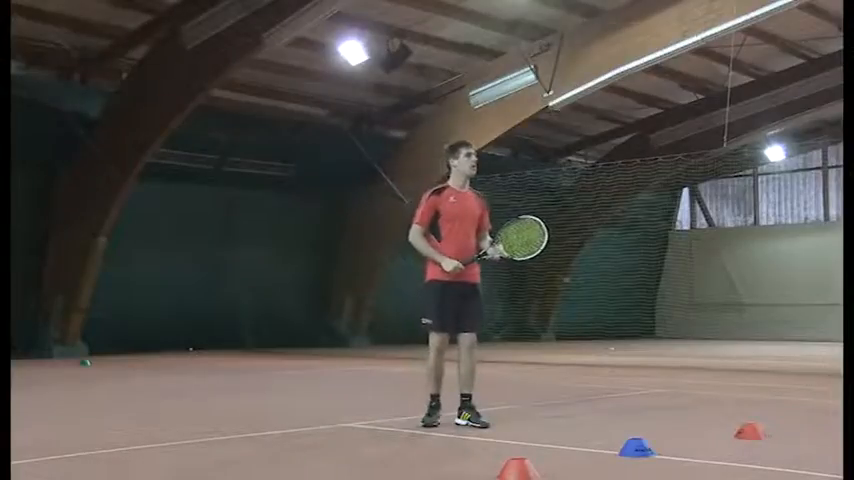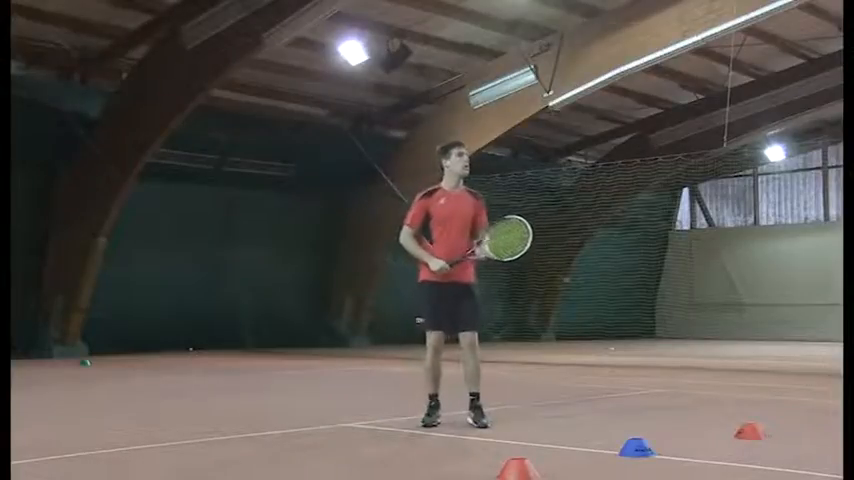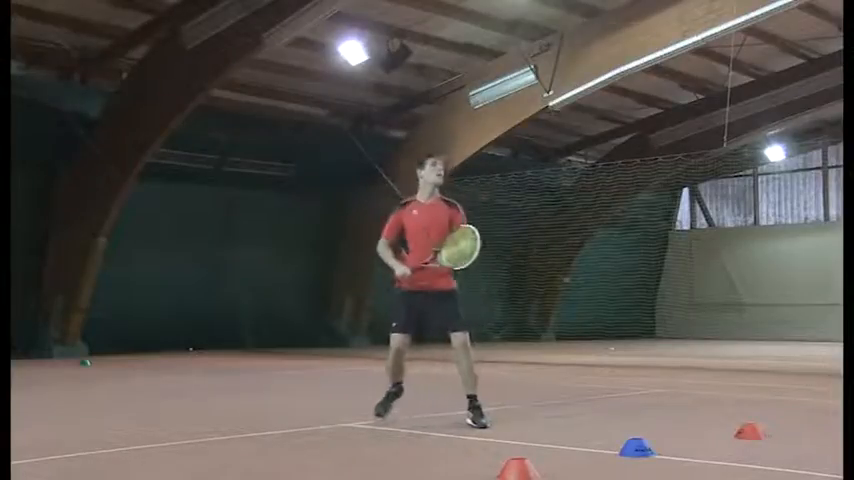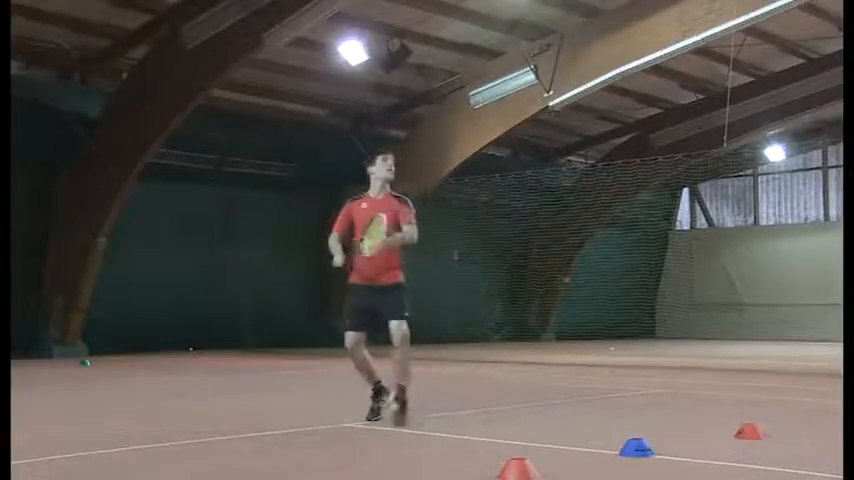
dt=0.3s
person 1, frame 1
left shoulder: (478, 200)
right shoulder: (436, 196)
right elbow: (414, 236)
left wrist: (490, 249)
right wrist: (443, 260)
left hip: (469, 281)
right hip: (441, 280)
left knee: (469, 343)
right knee: (438, 343)
left ankle: (466, 407)
right ankle: (434, 405)
person 1, frame 2
left shoulder: (474, 200)
right shoulder: (427, 198)
left elbow: (482, 235)
right elbow: (405, 237)
right wrist: (430, 260)
left hip: (464, 281)
right hip: (434, 281)
left knee: (470, 342)
right knee: (434, 343)
left ankle: (475, 406)
right ankle: (433, 405)
person 1, frame 3
left shoulder: (451, 208)
right shoulder: (403, 210)
right elbow: (383, 246)
right wrist: (397, 266)
left hip: (443, 289)
right hip: (410, 288)
left knee: (462, 343)
right knee: (397, 346)
left ankle: (473, 406)
right ankle: (395, 390)
person 1, frame 4
left shoulder: (401, 203)
right shoulder: (354, 205)
left elbow: (411, 235)
right elbow: (335, 237)
left wrist: (384, 241)
right wrist: (338, 253)
left hip: (391, 284)
right hip: (360, 284)
left knee: (400, 336)
right knee: (353, 344)
left ankle: (401, 398)
right ankle: (379, 391)
